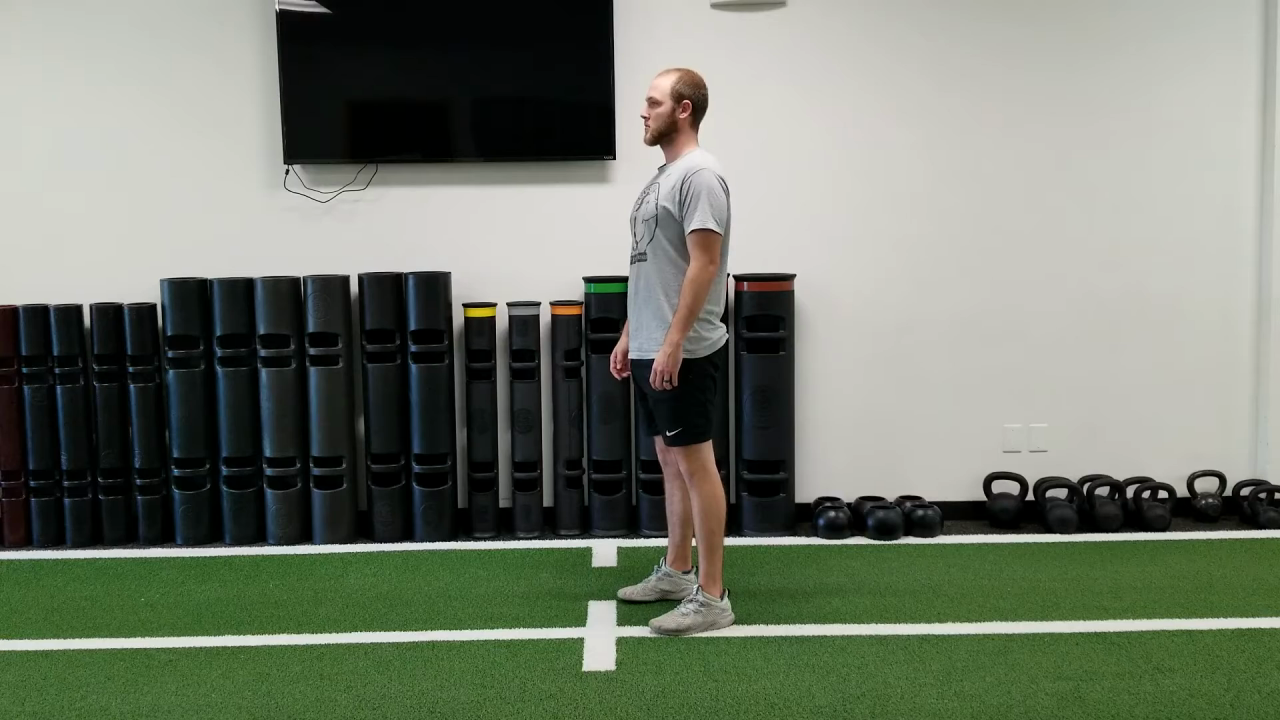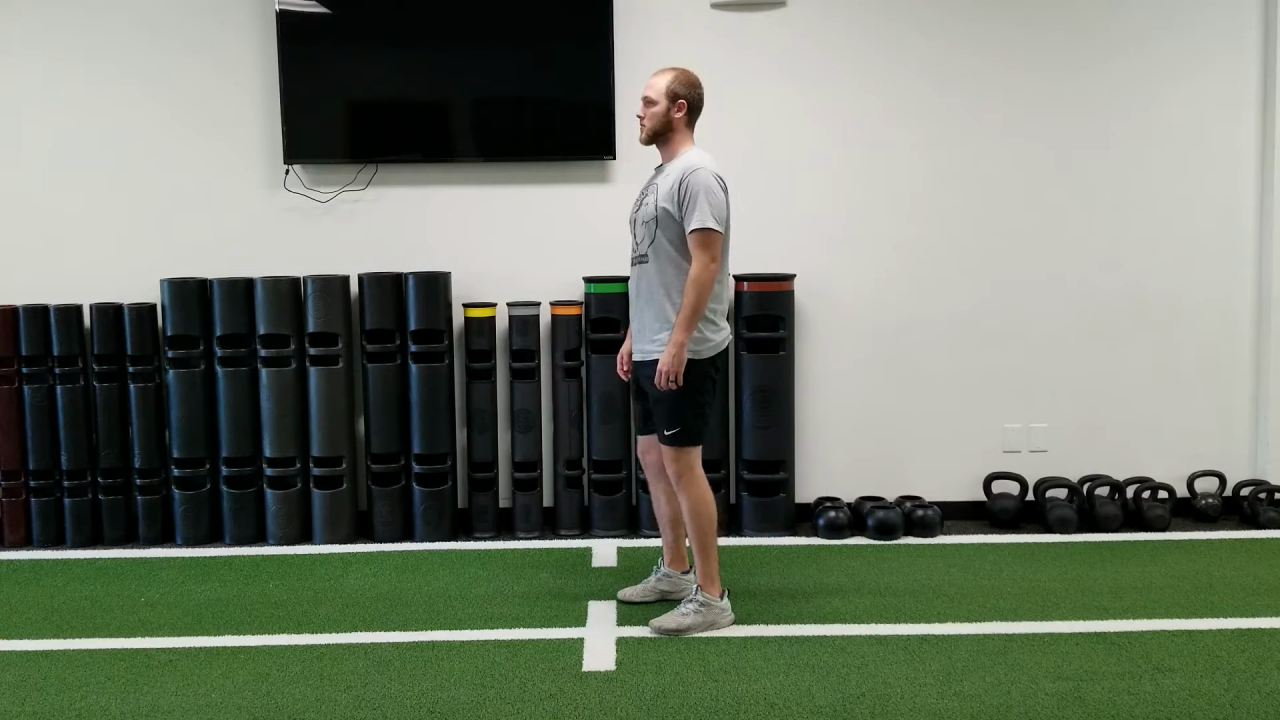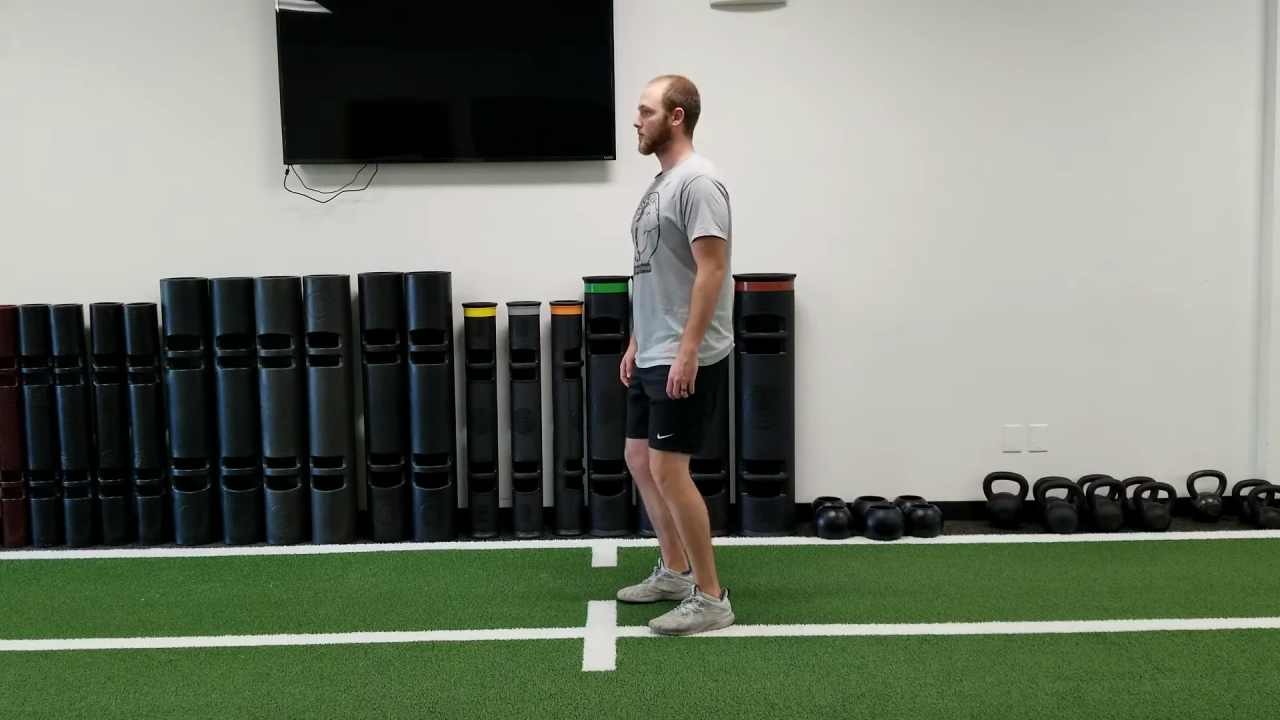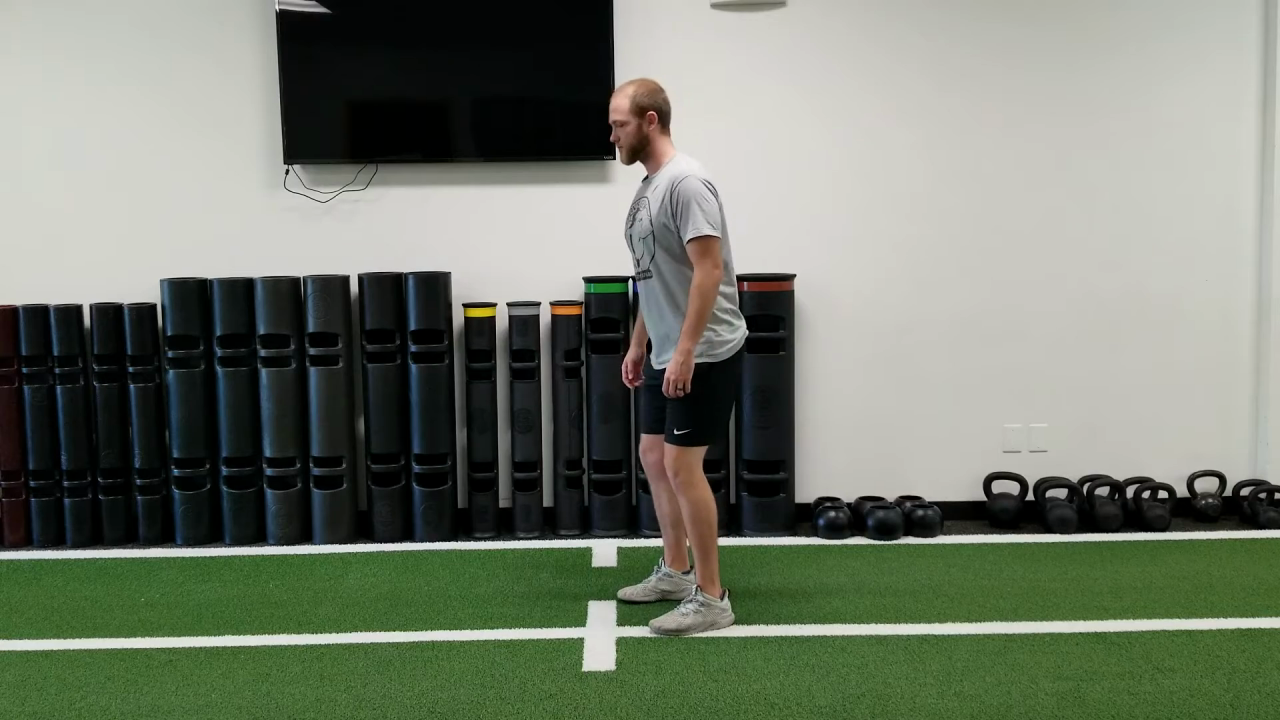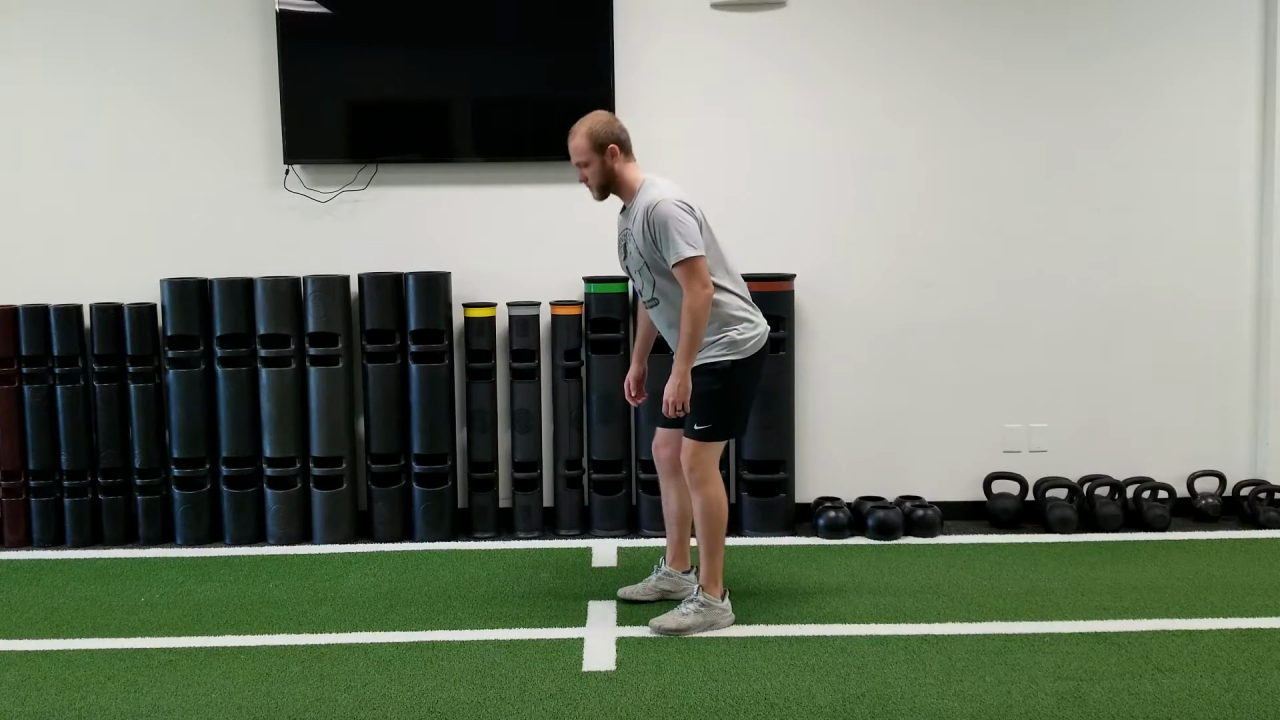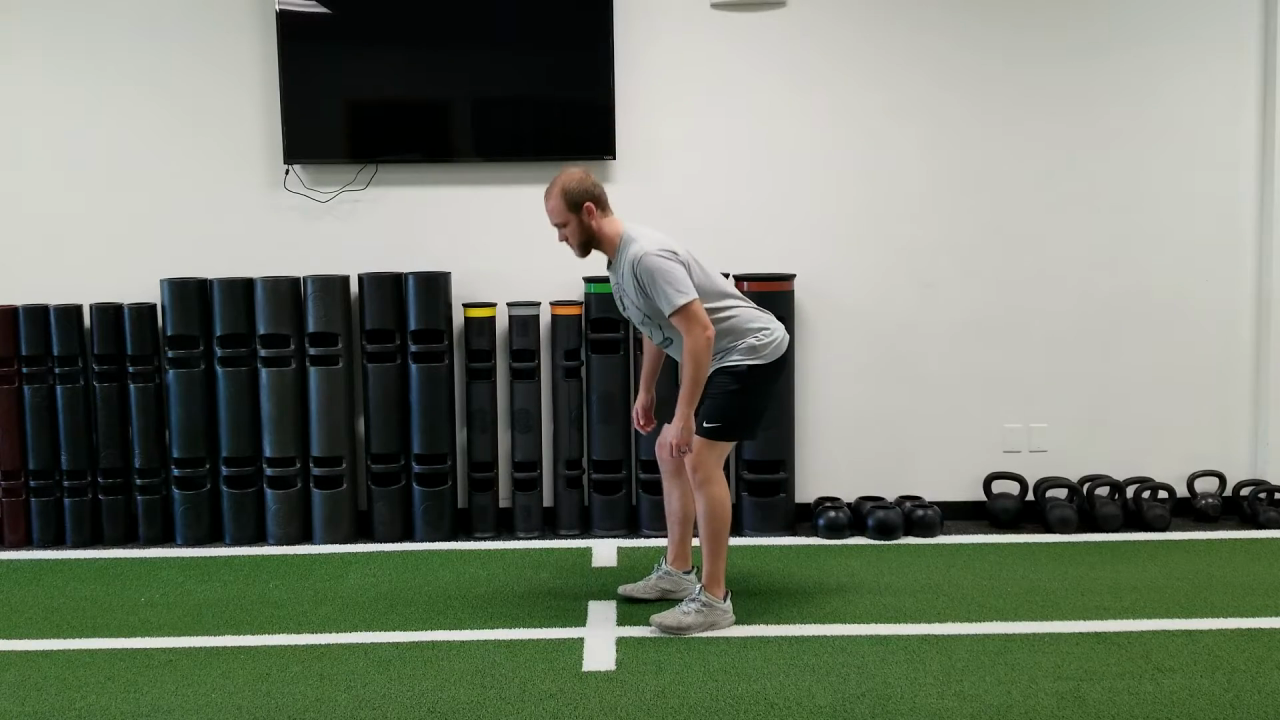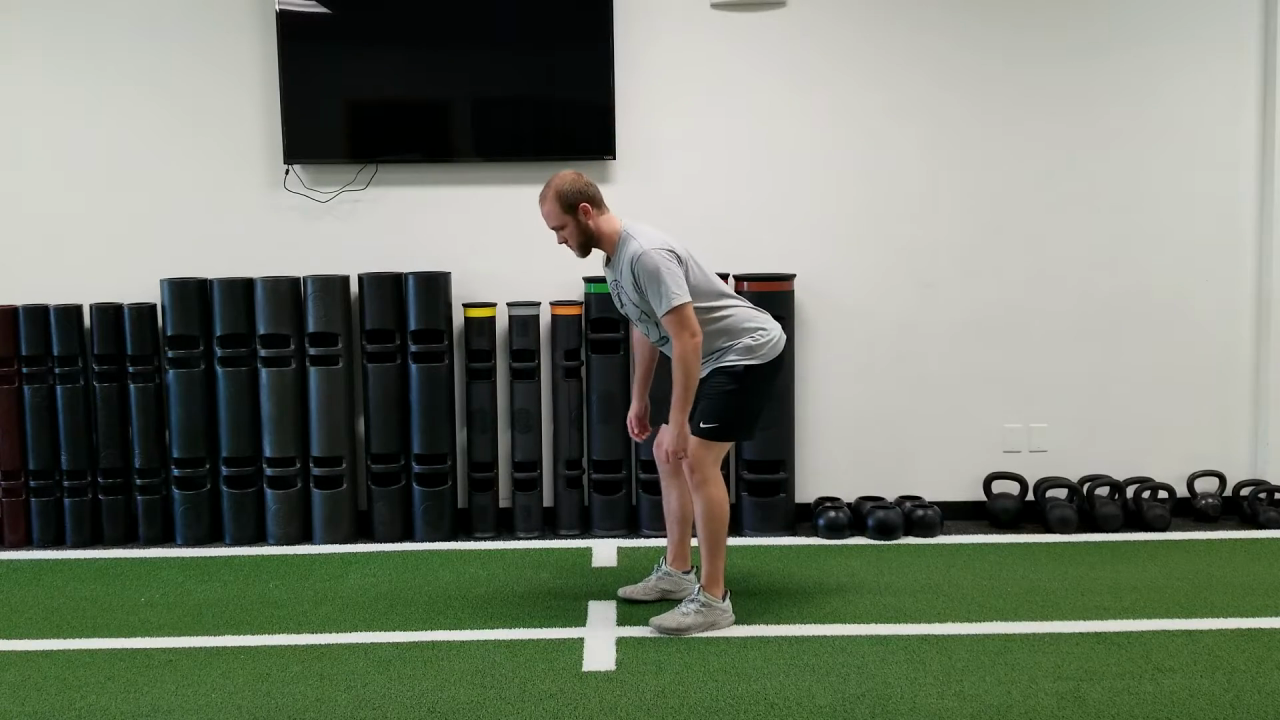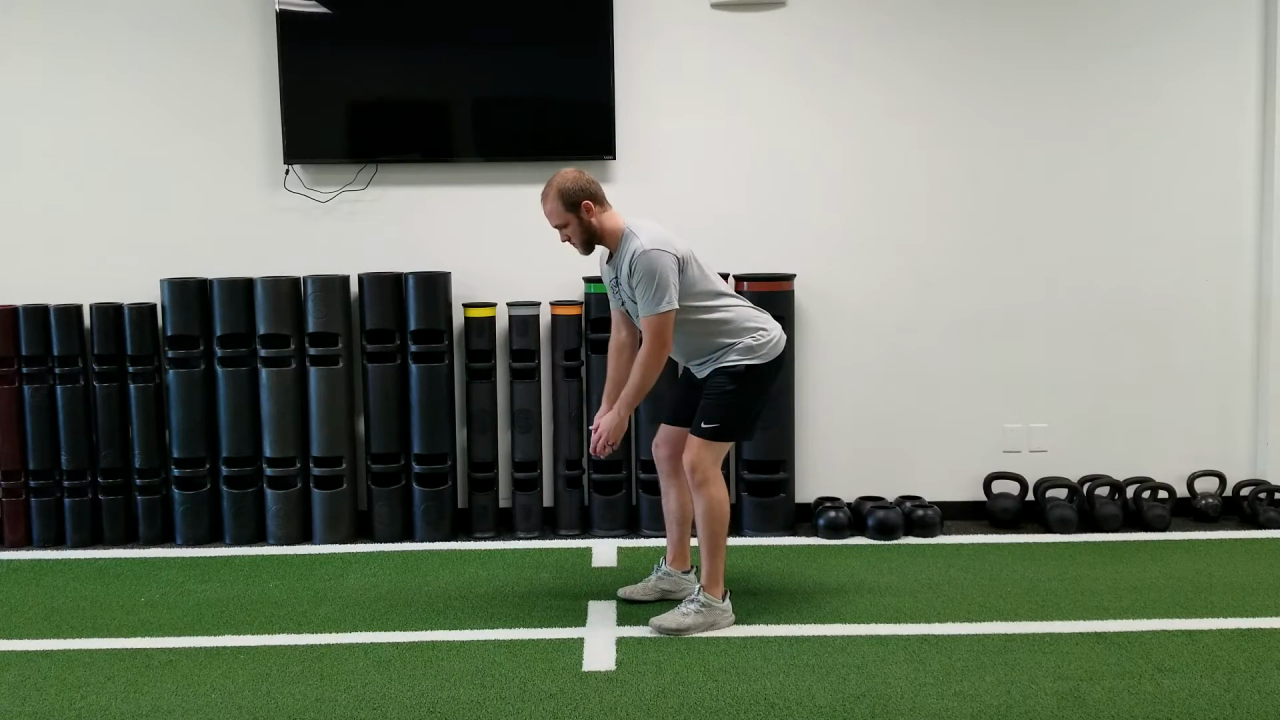
dt=0.4s
person 1, frame 1
left shoulder: (699, 174)
right shoulder: (665, 176)
left elbow: (703, 265)
left wrist: (673, 344)
right wrist: (629, 337)
left hip: (683, 353)
right hip: (652, 350)
left knee: (694, 465)
right knee: (670, 462)
left ankle: (711, 596)
right ankle: (675, 570)
person 1, frame 2
left shoulder: (696, 174)
right shoulder: (661, 175)
left elbow: (705, 263)
left wrist: (678, 343)
right wrist: (633, 339)
left hip: (684, 353)
right hip: (653, 351)
left knee: (682, 466)
right knee: (654, 460)
left ankle: (710, 596)
right ankle: (675, 572)
person 1, frame 3
left shoulder: (697, 182)
right shoulder: (661, 183)
left elbow: (711, 270)
left wrist: (688, 351)
right wrist: (635, 346)
left hip: (685, 360)
right hip: (653, 357)
left knee: (668, 471)
right knee: (639, 460)
left ankle: (710, 597)
right ankle: (674, 571)
person 1, frame 4
left shoulder: (685, 182)
right shoulder: (650, 186)
left elbow: (708, 270)
left wrist: (686, 351)
right wrist: (637, 345)
left hip: (702, 355)
right hip: (665, 354)
left knee: (681, 466)
right knee: (653, 457)
left ankle: (710, 597)
right ankle: (675, 572)
person 1, frame 5
left shoulder: (662, 204)
right shoulder: (632, 210)
left elbow: (699, 288)
left wrist: (681, 371)
right wrist: (638, 362)
left hip: (729, 347)
right hip: (698, 351)
left knee: (696, 462)
right knee: (666, 455)
left ankle: (712, 597)
right ankle: (675, 571)
person 1, frame 6
left shoulder: (646, 257)
right shoulder: (621, 258)
left elbow: (700, 333)
right elbow: (655, 327)
left wrist: (684, 416)
right wrist: (645, 392)
left hip: (752, 351)
right hip: (721, 354)
left knee: (700, 461)
right knee: (669, 454)
left ankle: (713, 598)
right ankle: (677, 571)
person 1, frame 7
left shoulder: (645, 254)
right shoulder: (616, 258)
left elbow: (688, 337)
right elbow: (645, 330)
left wrist: (679, 422)
right wrist: (638, 398)
left hip: (749, 351)
right hip: (714, 353)
left knee: (696, 461)
right knee: (666, 454)
left ankle: (713, 598)
right ankle: (677, 572)
person 1, frame 8
left shoulder: (647, 253)
right shoulder: (612, 258)
left elbow: (657, 347)
right elbow: (624, 336)
left wrist: (621, 415)
right wrist: (605, 407)
left hip: (749, 352)
right hip: (710, 357)
left knee: (698, 463)
right knee: (666, 452)
left ankle: (713, 598)
right ankle: (677, 571)
